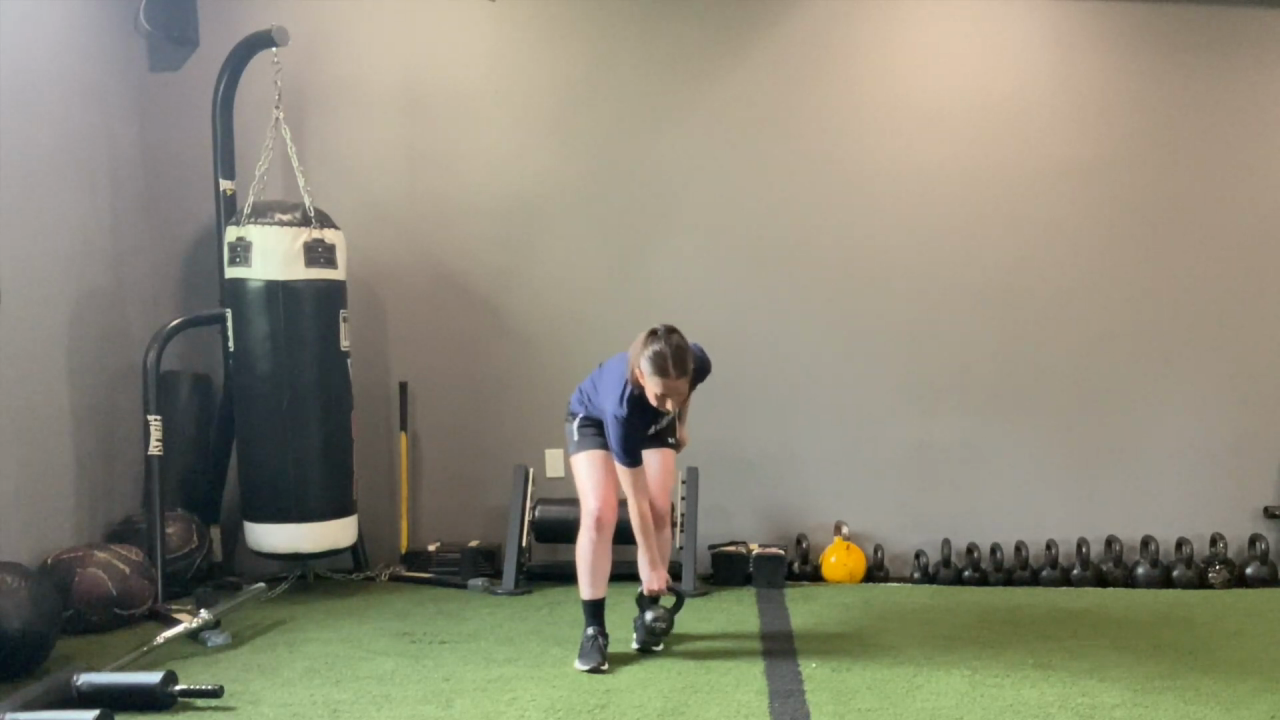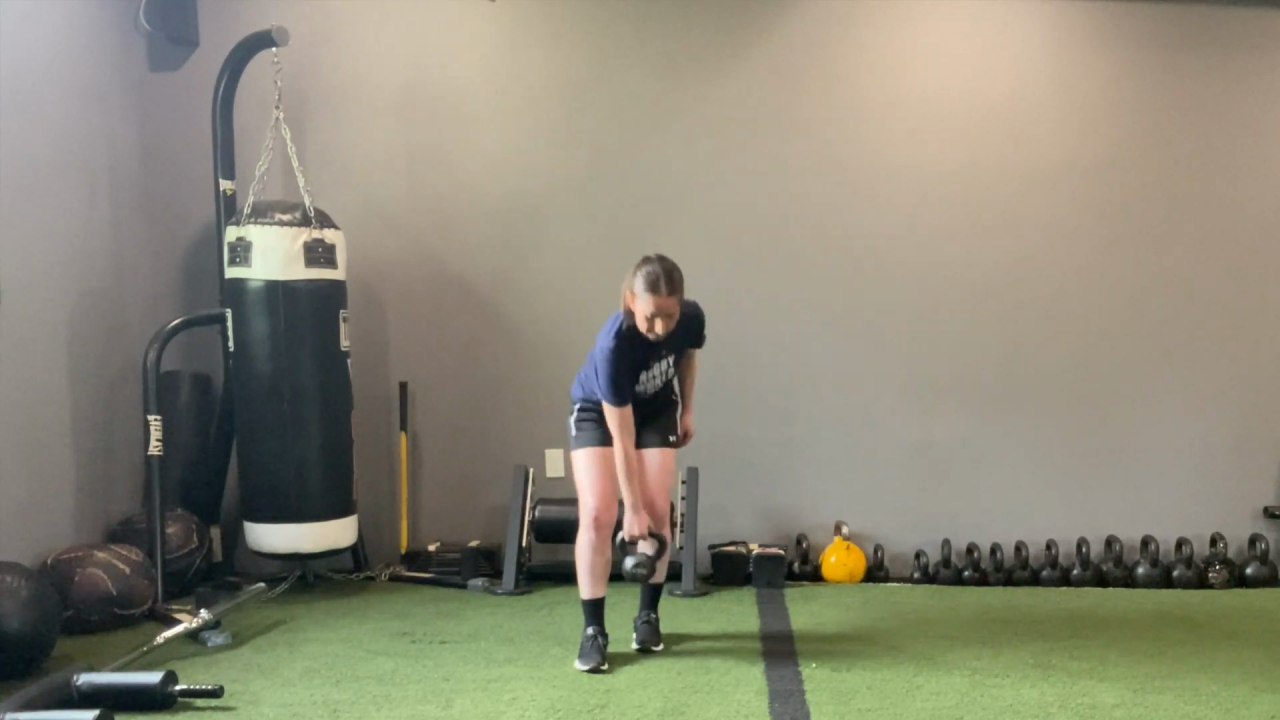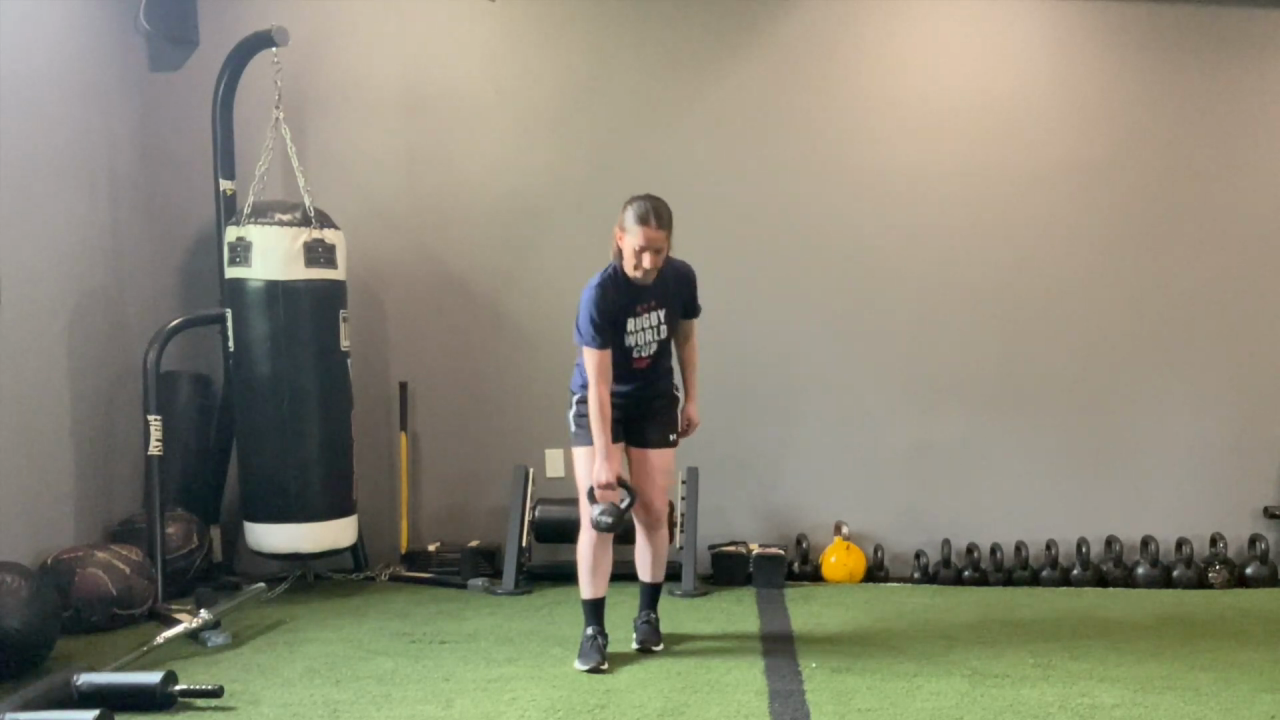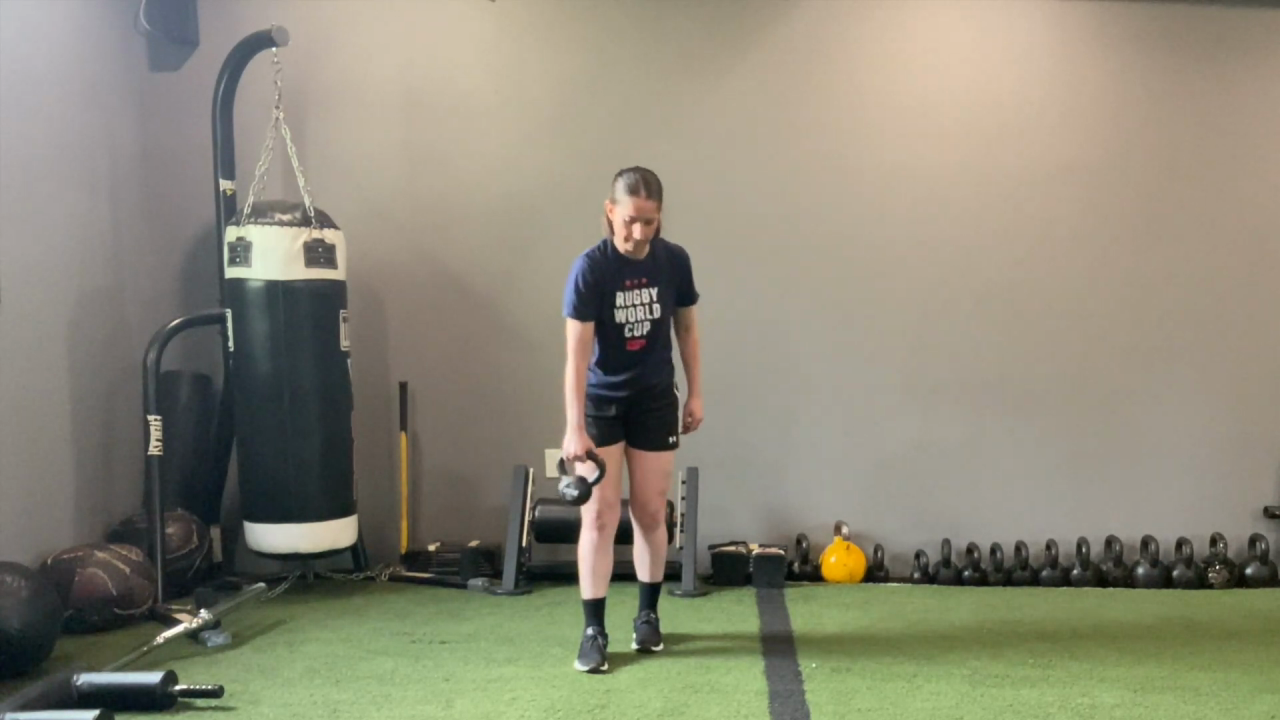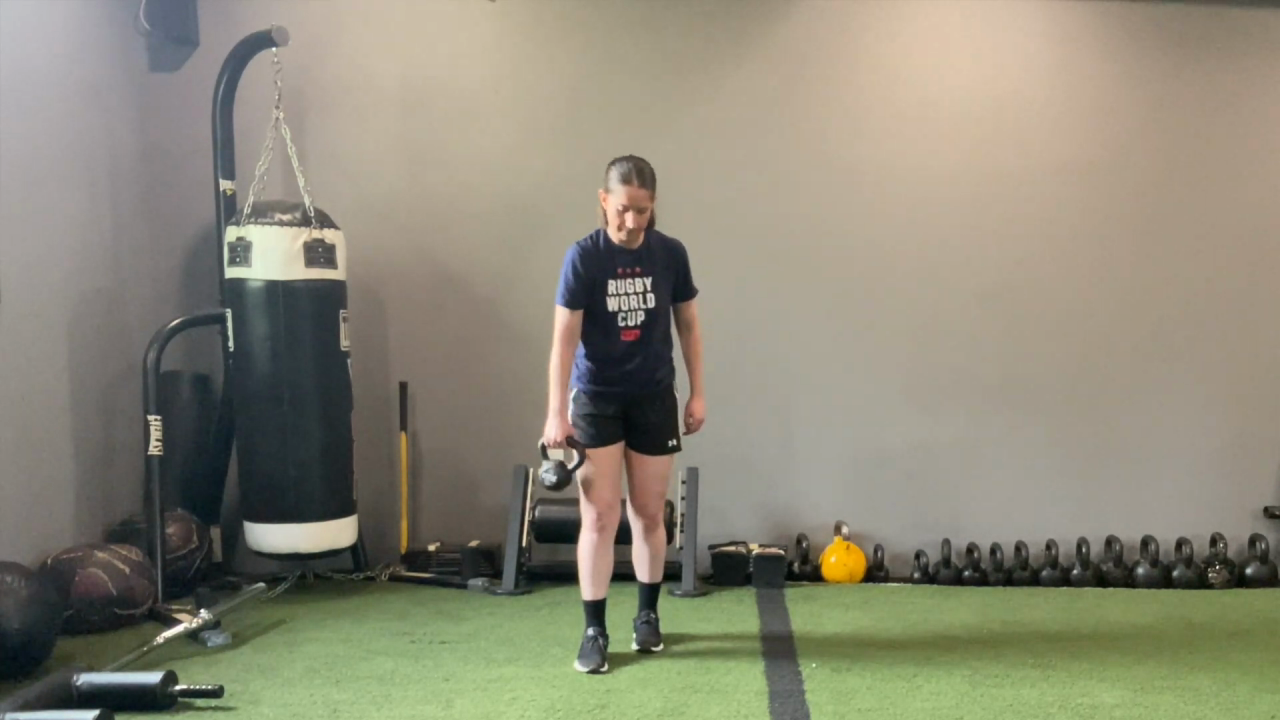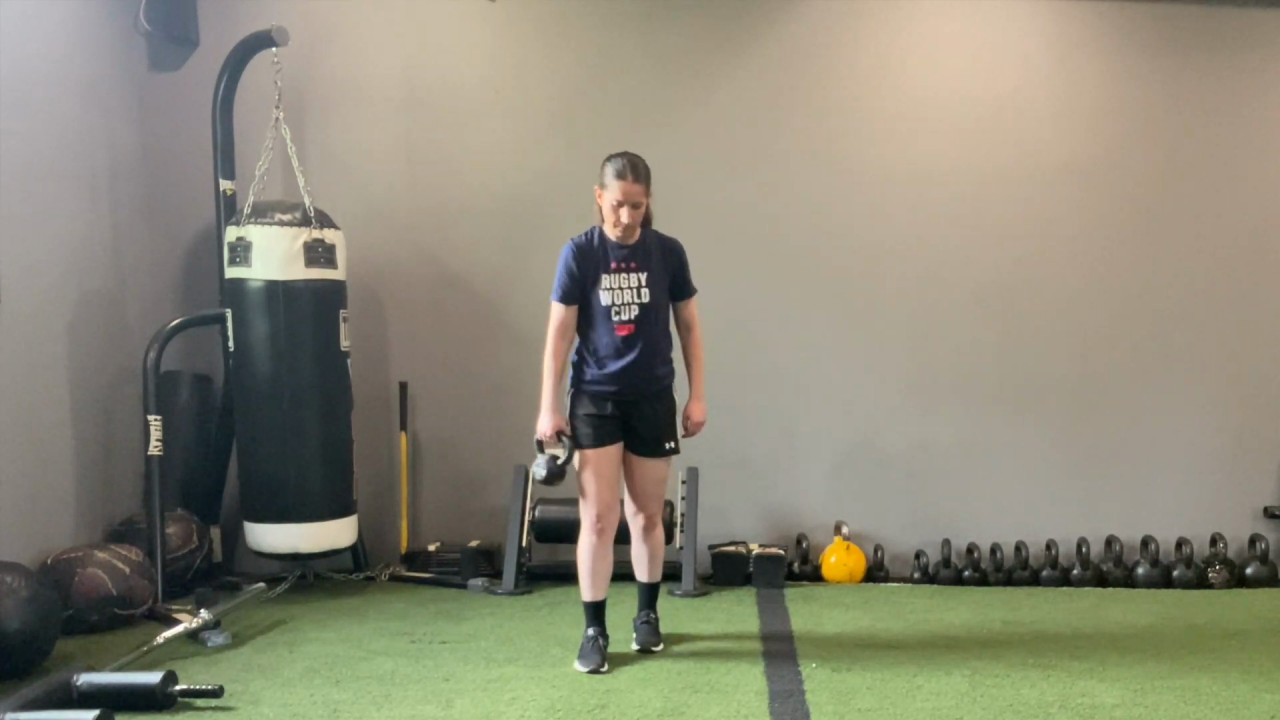
dt=0.3s
person 1, frame 1
left shoulder: (698, 363)
right shoulder: (623, 404)
right elbow: (636, 499)
left wrist: (680, 423)
right wrist: (652, 567)
left hip: (653, 427)
right hip: (593, 420)
left knee: (661, 511)
right knee: (599, 513)
right ankle: (593, 631)
person 1, frame 2
left shoulder: (692, 317)
right shoulder: (614, 344)
right elbow: (623, 443)
left wrist: (686, 410)
right wrist: (633, 509)
left hip: (656, 410)
right hip: (596, 411)
left knee: (657, 511)
right knee: (598, 515)
left ankle: (648, 616)
right ankle: (593, 630)
person 1, frame 3
left shoulder: (680, 277)
right shoulder: (601, 292)
right elbow: (598, 382)
left wrist: (690, 397)
right wrist: (604, 460)
left hip: (655, 401)
right hip: (598, 405)
left knee: (653, 510)
right knee: (598, 512)
left ankle: (648, 615)
right ankle: (593, 631)
person 1, frame 4
left shoulder: (674, 260)
right shoulder: (590, 267)
left elbow: (686, 327)
right elbow: (577, 353)
left wrist: (694, 393)
right wrist: (575, 429)
left hip: (655, 400)
right hip: (600, 401)
left knee: (651, 513)
right knee: (599, 516)
left ankle: (648, 615)
right ankle: (594, 631)
person 1, frame 5
left shoulder: (671, 254)
right shoulder: (584, 256)
left elbow: (688, 325)
right elbow: (564, 337)
left wrist: (697, 393)
right wrist: (557, 413)
left hip: (654, 398)
right hip: (596, 401)
left knee: (649, 515)
right knee: (599, 516)
left ankle: (647, 616)
right ankle: (594, 631)
person 1, frame 6
left shoulder: (668, 252)
right shoulder: (579, 253)
left elbow: (688, 326)
right elbow: (559, 333)
left wrist: (697, 396)
right wrist: (548, 406)
left hip: (652, 399)
right hip: (594, 400)
left knee: (647, 515)
right knee: (598, 517)
left ankle: (647, 615)
right ankle: (594, 631)
